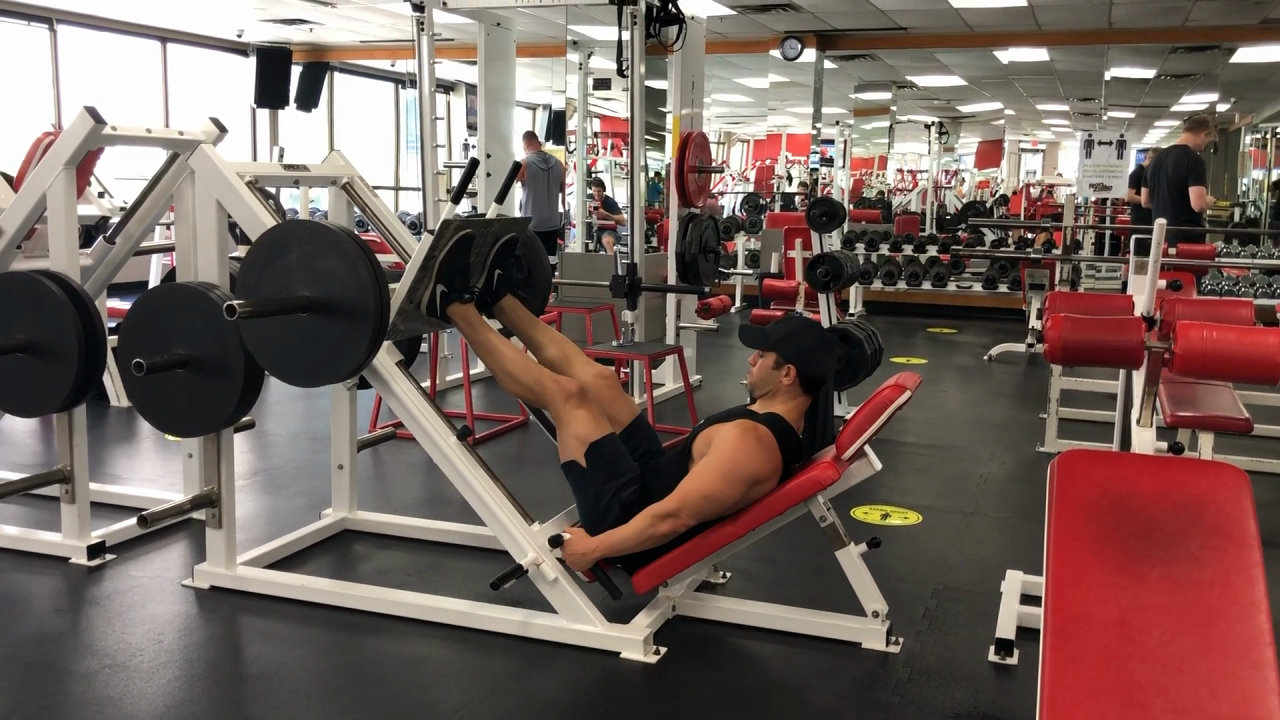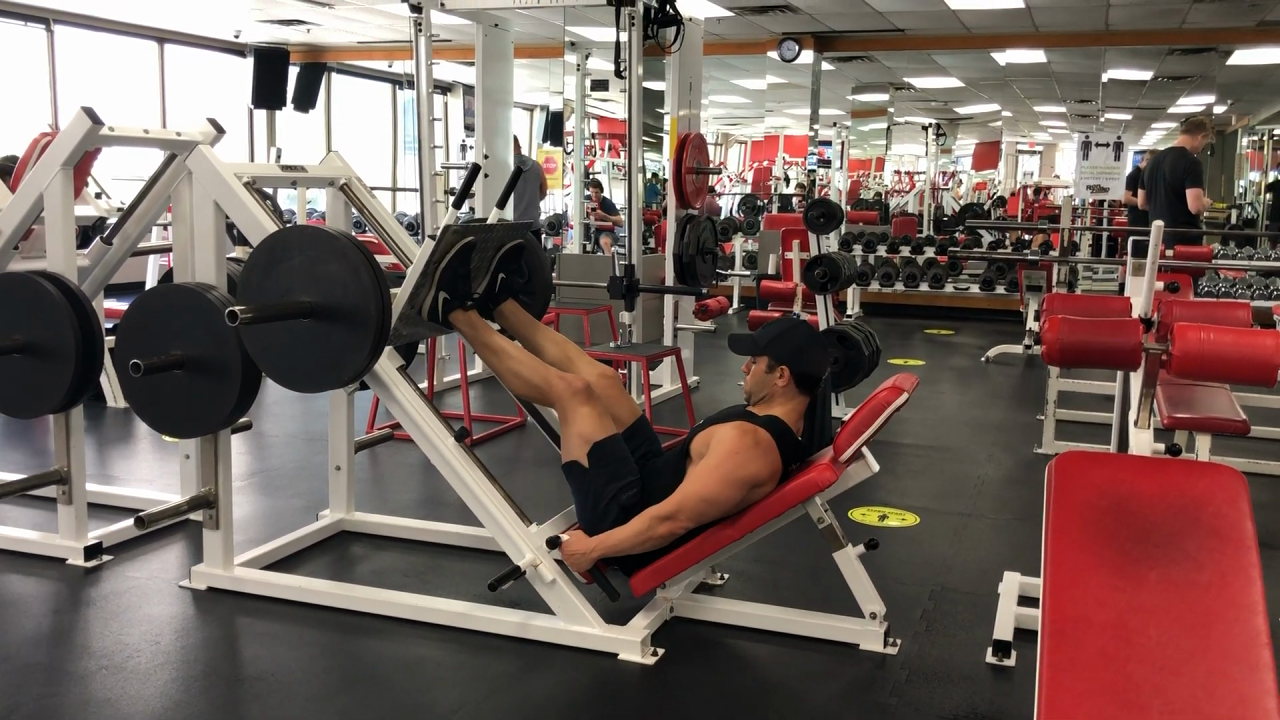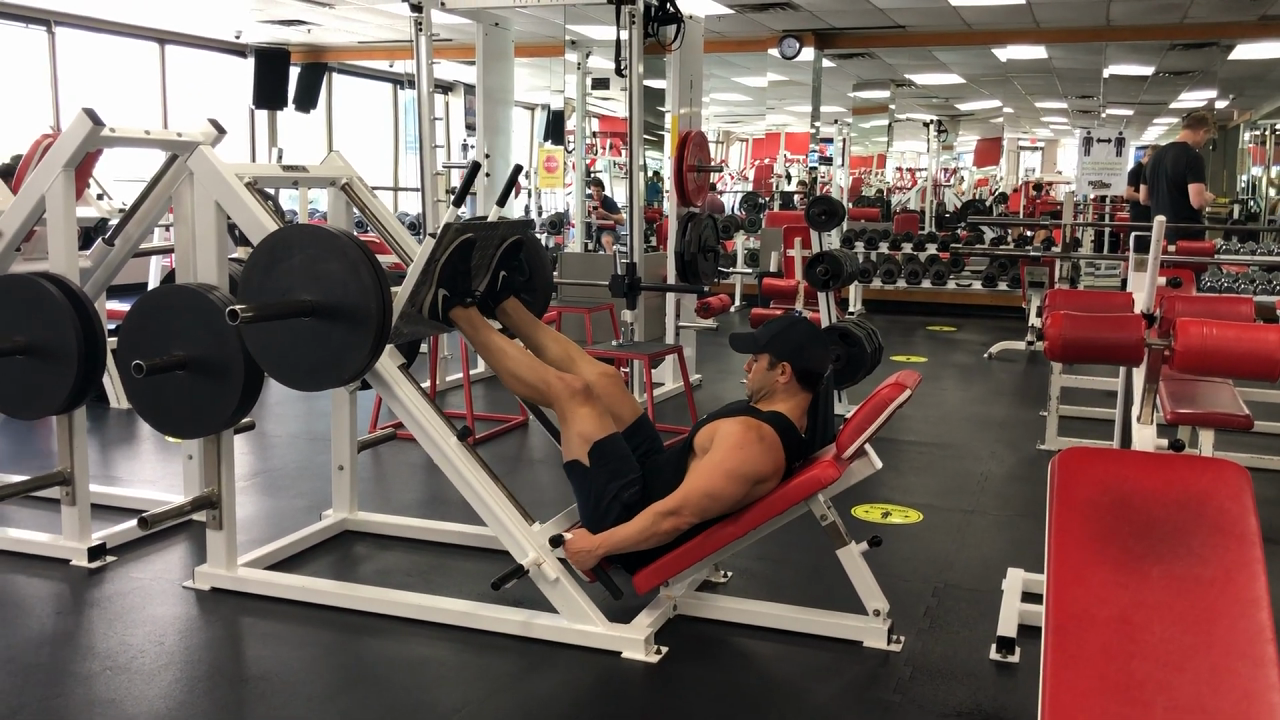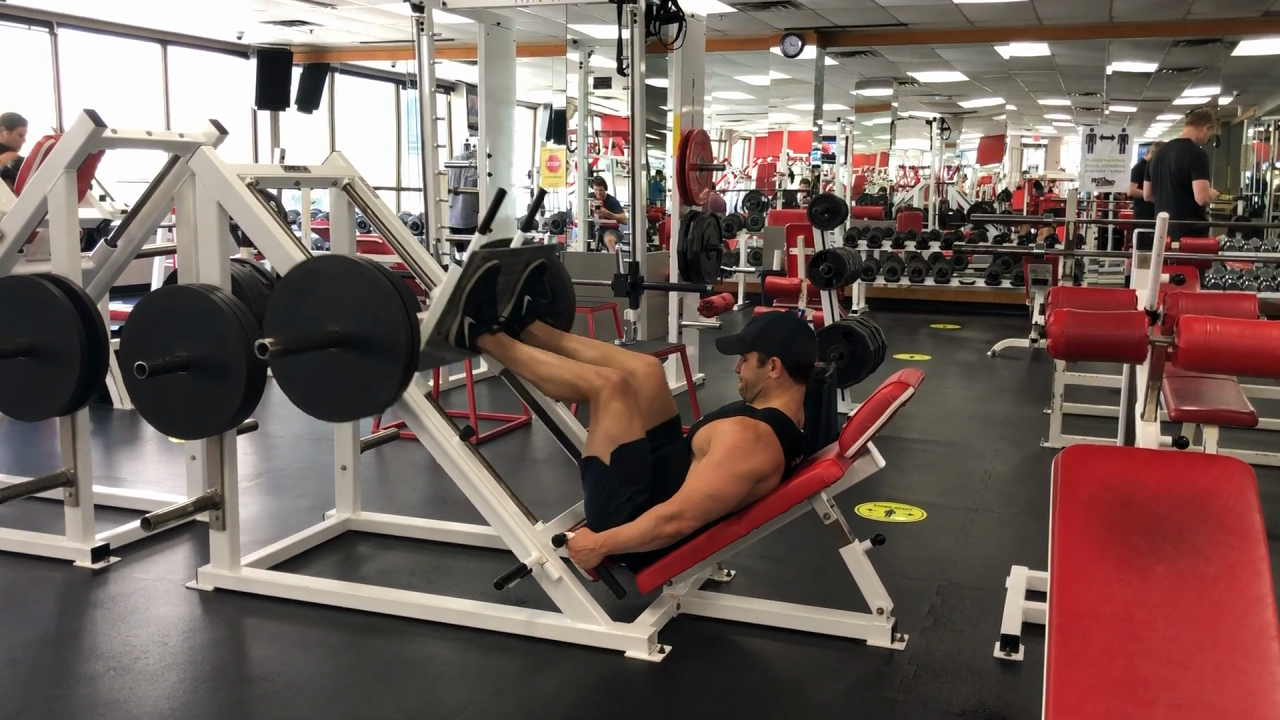
dt=0.5s
person 1, frame 1
left shoulder: (750, 441)
right shoulder: (787, 426)
left elbow: (674, 518)
left wrist: (594, 548)
left hip: (628, 512)
right hip: (652, 476)
left knee: (566, 393)
right knee: (598, 380)
left ankle: (455, 304)
right ankle: (495, 297)
person 1, frame 2
left shoulder: (749, 443)
right shoulder: (784, 428)
left elbow: (673, 520)
left wrist: (593, 548)
left hip: (628, 516)
right hip: (652, 478)
left knee: (573, 389)
right knee: (601, 380)
left ankle: (457, 311)
right ankle: (497, 301)
person 1, frame 3
left shoulder: (753, 438)
right shoulder: (788, 425)
left elbow: (679, 516)
left wrist: (598, 544)
left hip: (630, 513)
right hip: (654, 477)
left knee: (571, 390)
right knee: (601, 379)
left ankle: (458, 309)
right ankle: (499, 300)
person 1, frame 4
left shoulder: (749, 436)
right shoulder: (786, 424)
left elbow: (678, 521)
left wrist: (600, 544)
left hip: (633, 518)
left knee: (610, 384)
right knee: (644, 370)
left ankle: (485, 335)
right ankle: (526, 325)
